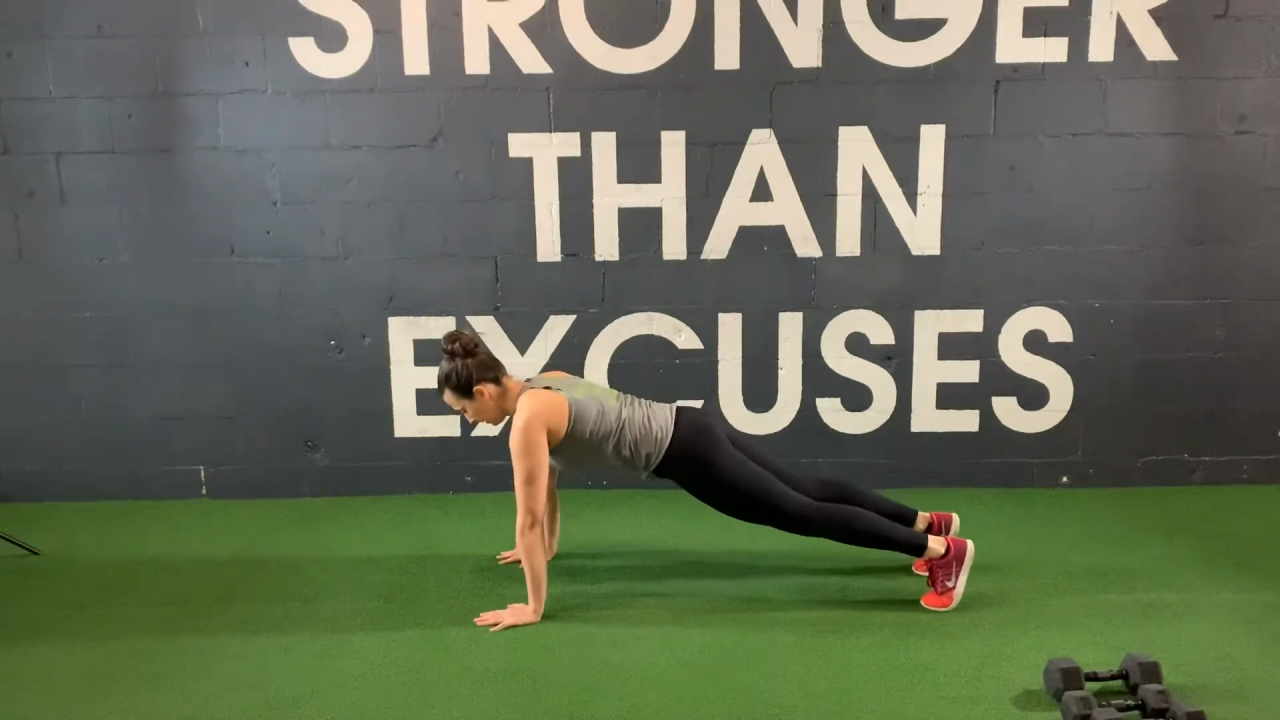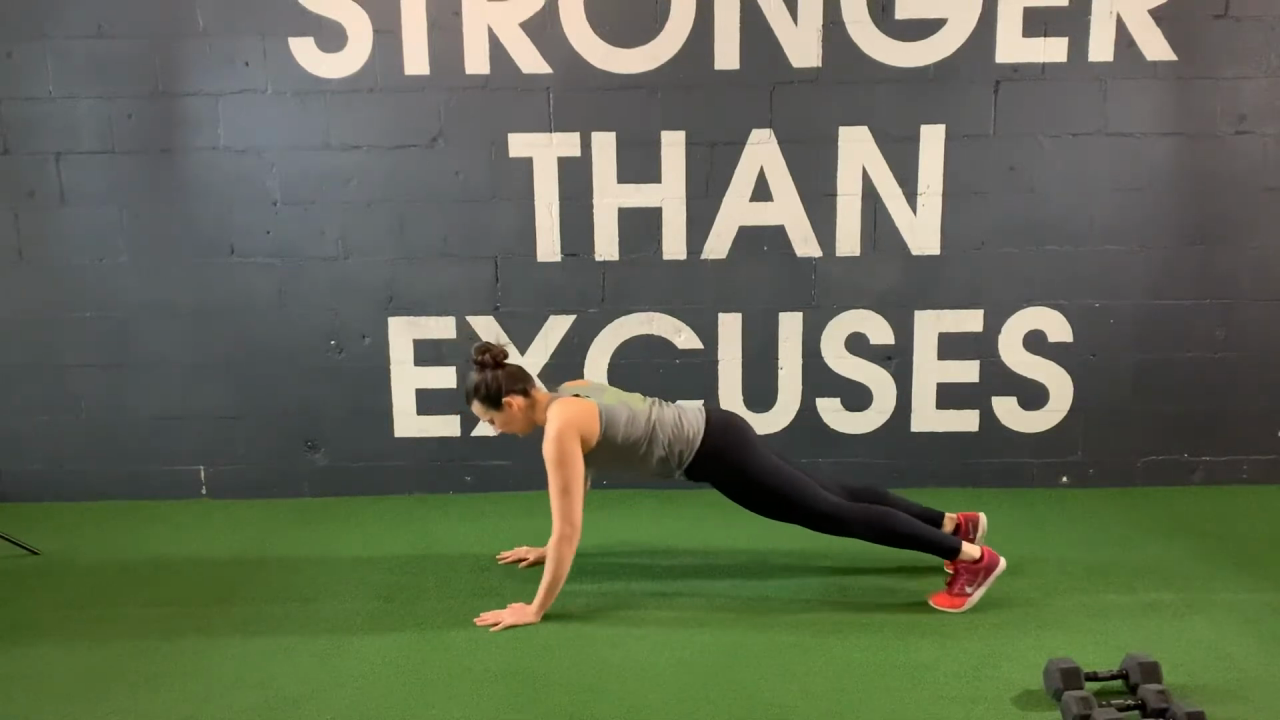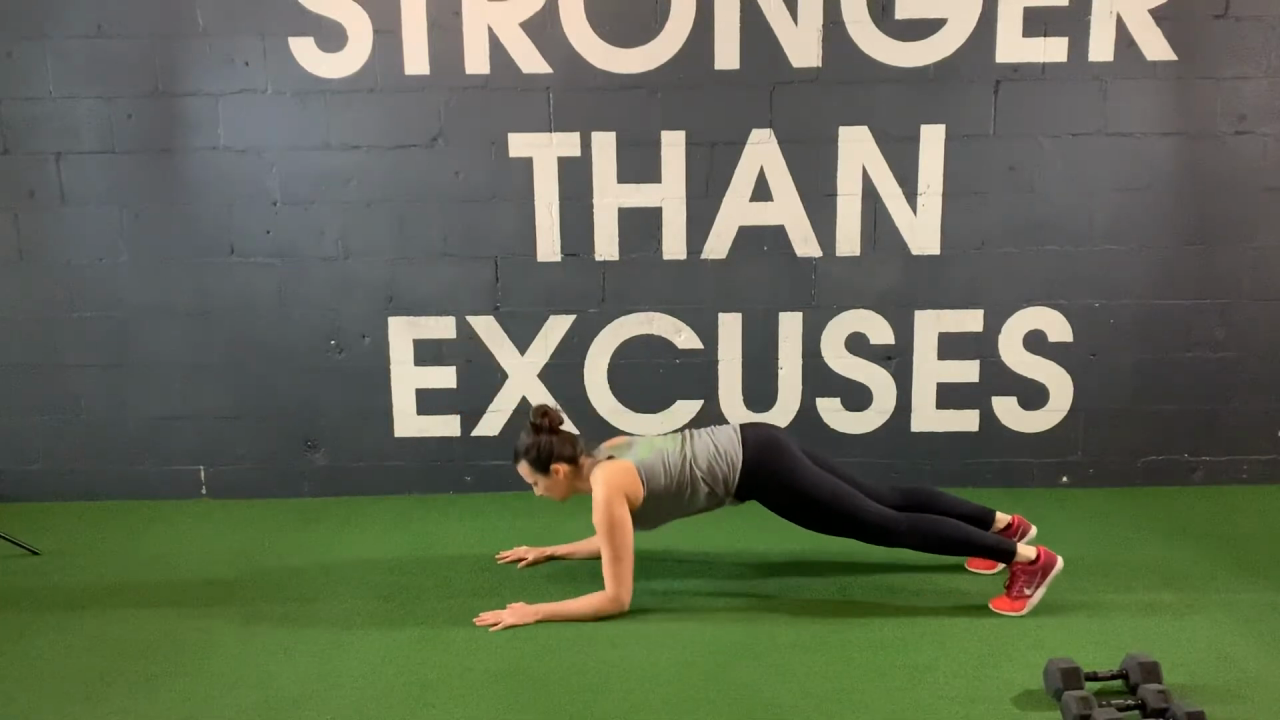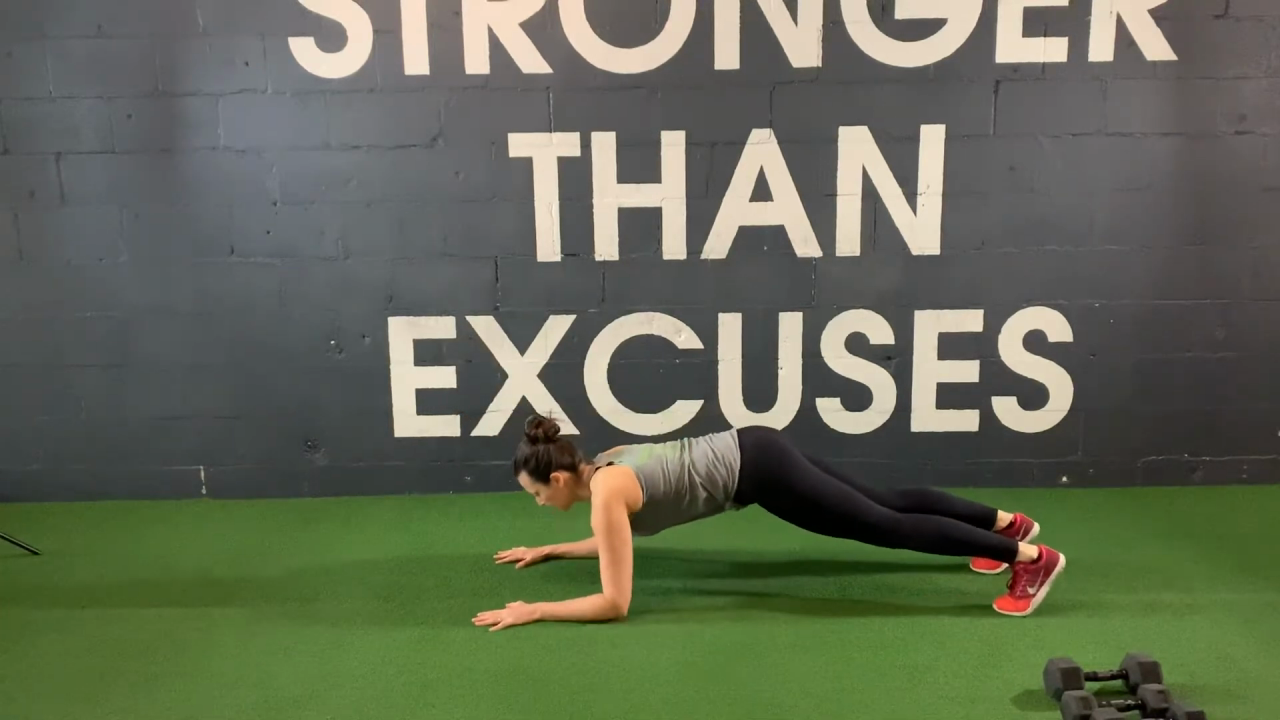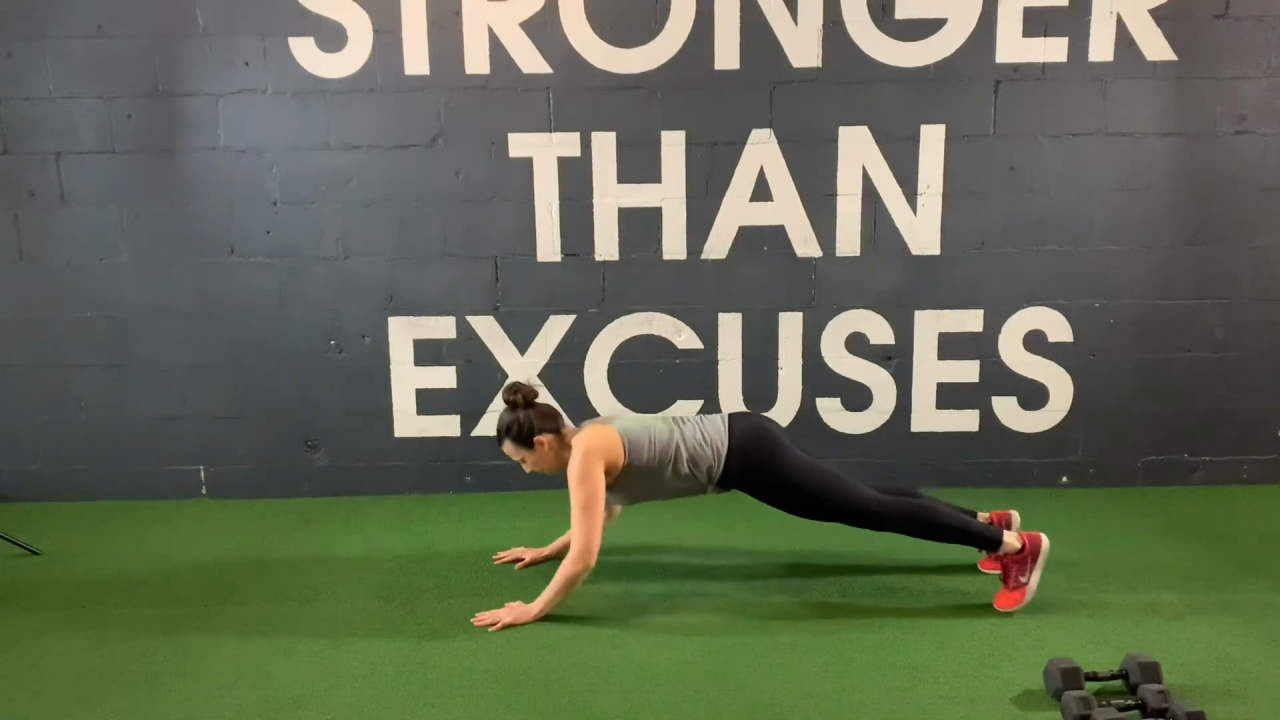
dt=0.4s
person 1, frame 1
left shoulder: (527, 419)
right shoulder: (542, 384)
left elbow: (527, 520)
right elbow: (550, 479)
left wrist: (534, 607)
right wrist: (548, 547)
left hip: (686, 452)
right hip: (689, 426)
left knee: (802, 513)
right knee: (806, 490)
left ankle: (942, 551)
right ankle: (929, 523)
person 1, frame 2
left shoulder: (560, 428)
right shoulder: (566, 394)
left elbow: (567, 530)
right elbow: (577, 487)
left wrist: (536, 608)
right wrist: (547, 550)
left hip: (714, 451)
right hip: (714, 430)
left knee: (832, 513)
right knee: (832, 495)
left ankle: (971, 557)
right ankle: (956, 522)
person 1, frame 3
left shoulder: (606, 489)
right shoulder: (603, 453)
left elbow: (617, 597)
right elbow: (613, 541)
left wrist: (535, 613)
right wrist: (549, 551)
left hip: (757, 468)
right hip: (756, 444)
left knee: (882, 525)
right knee: (882, 498)
left ankle: (1028, 557)
right ankle: (1004, 523)
person 1, frame 4
left shoulder: (605, 493)
right shoulder: (605, 463)
left elbow: (615, 602)
right elbow: (616, 542)
left wrist: (534, 611)
right wrist: (546, 551)
left hip: (757, 471)
right hip: (755, 448)
left knee: (887, 527)
right knee: (884, 501)
left ankle: (1030, 558)
right ankle: (1007, 522)
person 1, frame 5
left shoulder: (583, 456)
right shoulder: (589, 439)
left elbow: (584, 558)
right elbow: (603, 518)
left wrist: (534, 610)
right wrist: (543, 551)
left hip: (743, 455)
right hip: (744, 436)
left knee: (872, 509)
right knee: (867, 498)
left ankle: (1016, 546)
right ankle: (988, 519)
